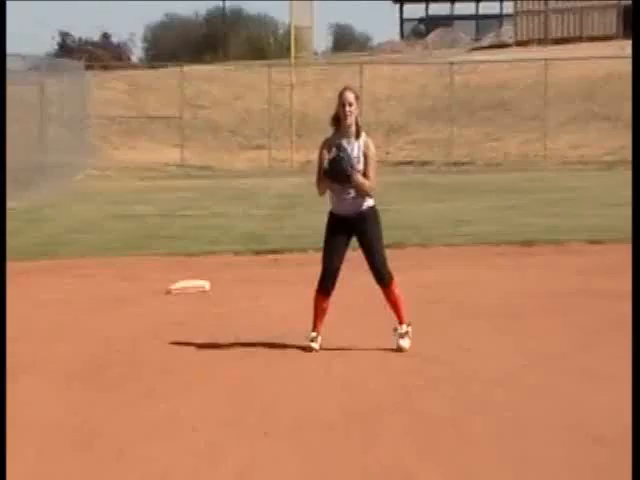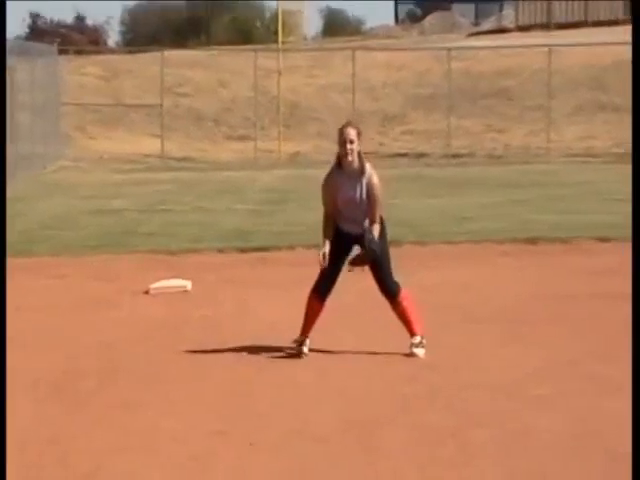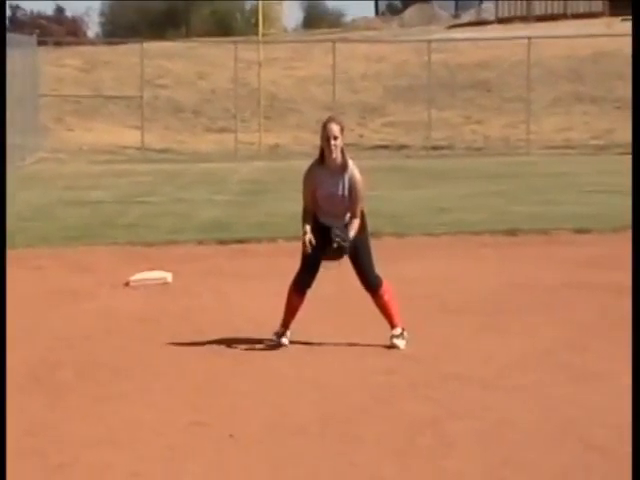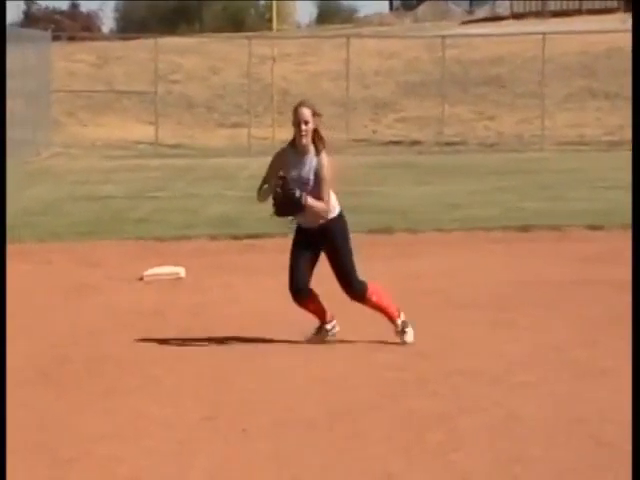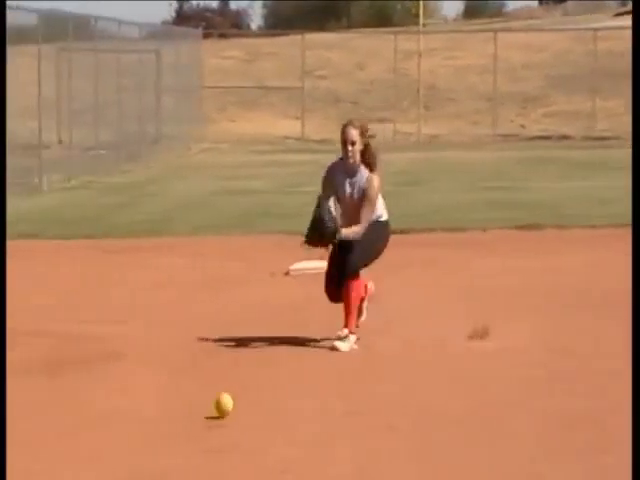
dt=0.4s
person 1, frame 1
left shoulder: (366, 144)
right shoulder: (327, 145)
left elbow: (371, 189)
right elbow: (320, 187)
left wrist: (352, 174)
right wrist: (328, 170)
left hip: (365, 215)
right hip: (338, 217)
left knee: (381, 272)
right knee: (328, 275)
left ankle: (403, 325)
right ankle: (315, 332)
person 1, frame 2
left shoulder: (371, 178)
right shoulder: (332, 179)
left elbow: (375, 220)
right elbow: (329, 216)
left wrist: (373, 244)
right wrist: (326, 244)
left hip: (369, 230)
right hip: (343, 231)
left knee: (387, 284)
right knee: (324, 281)
left ankle: (417, 336)
right ankle: (304, 336)
person 1, frame 3
left shoulder: (353, 174)
right shoulder: (313, 173)
left elbow: (356, 216)
right elbow: (308, 208)
left wrist: (348, 239)
right wrist: (306, 231)
left hip: (350, 225)
right hip: (322, 224)
left knee: (369, 278)
right knee: (304, 275)
left ankle: (397, 328)
right ankle: (284, 328)
person 1, frame 4
left shoulder: (321, 161)
right shoulder: (283, 157)
left elbow: (324, 209)
right elbow: (260, 195)
left wrist: (302, 199)
right wrist: (271, 189)
left hip: (330, 225)
right hip: (306, 228)
left knee: (352, 287)
right knee: (298, 289)
left ankle: (397, 318)
right ankle: (327, 321)
person 1, frame 5
left shoulder: (371, 179)
right shoulder: (333, 172)
left elbow: (361, 227)
right elbow: (323, 204)
left wrist: (341, 233)
left hip: (376, 229)
right hip: (347, 232)
left knee: (350, 265)
right knee: (334, 290)
left ankle: (349, 332)
right ankle: (363, 290)
